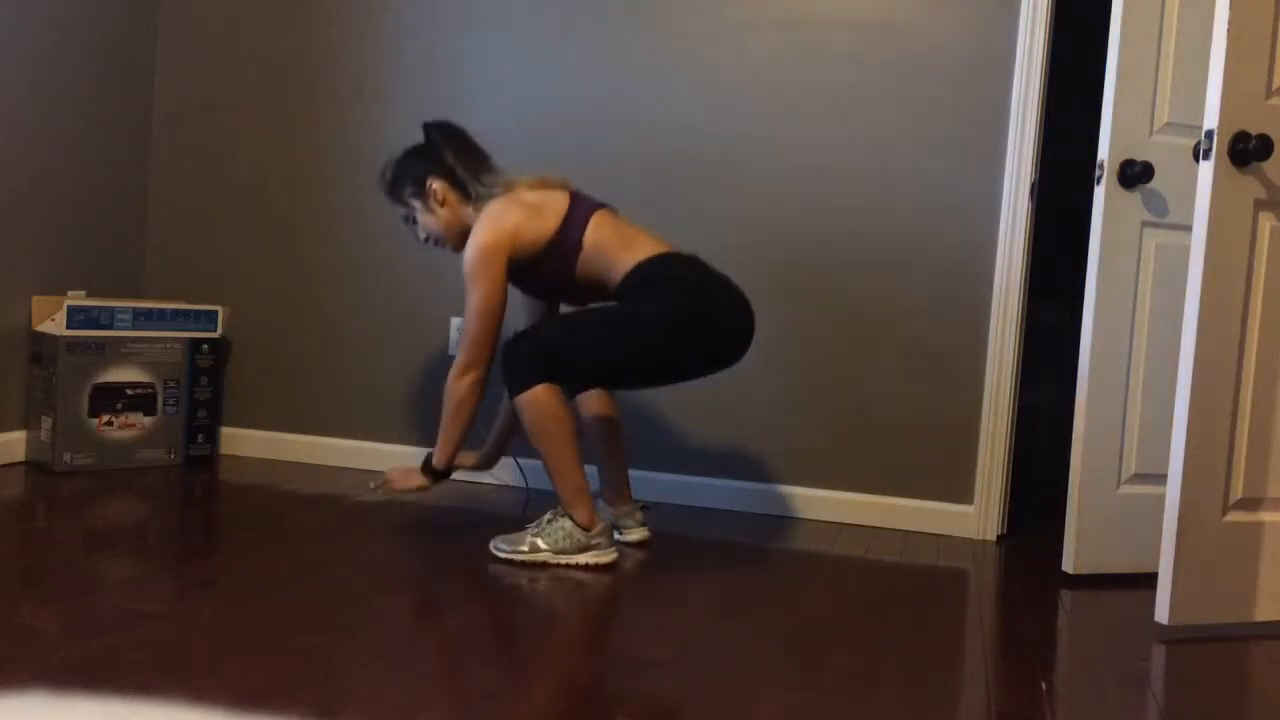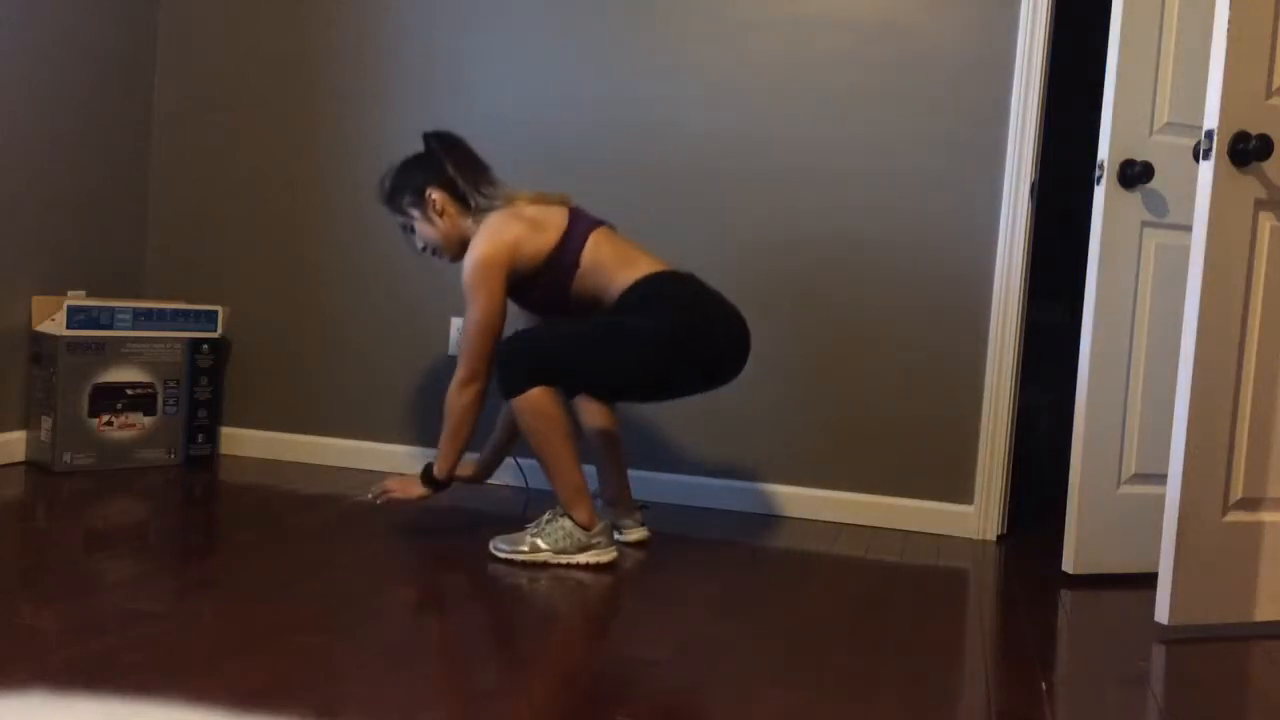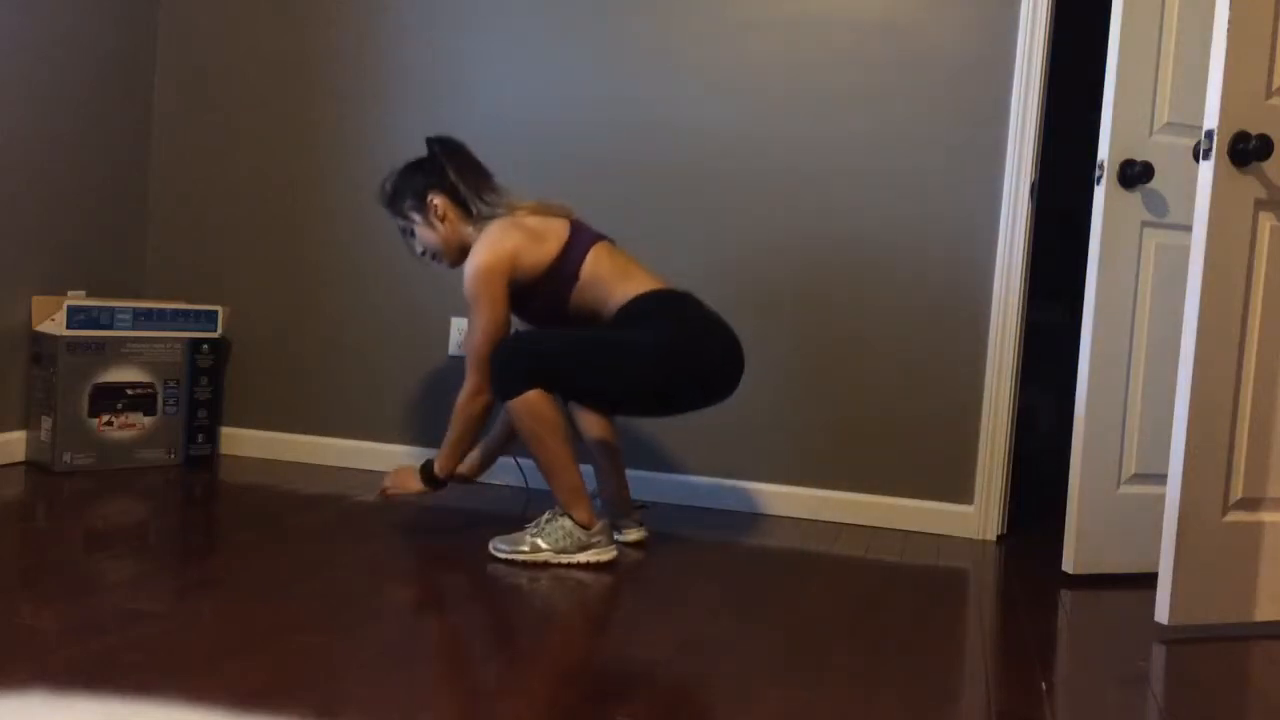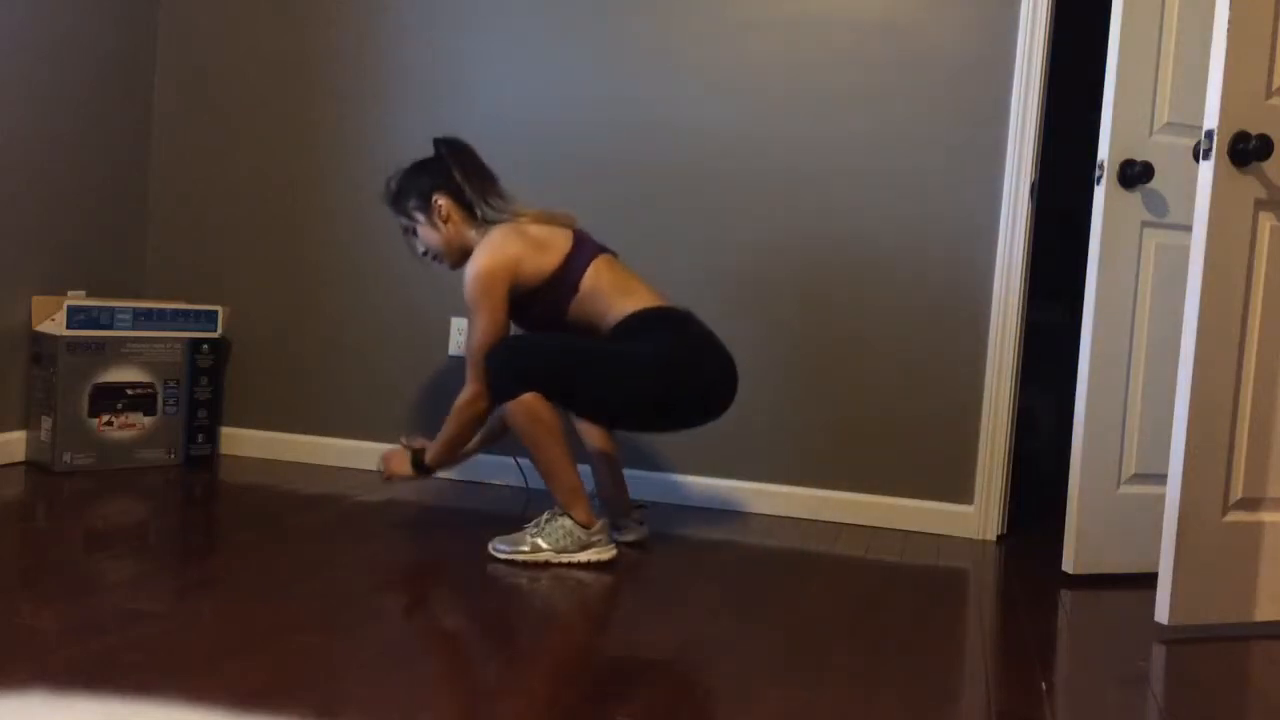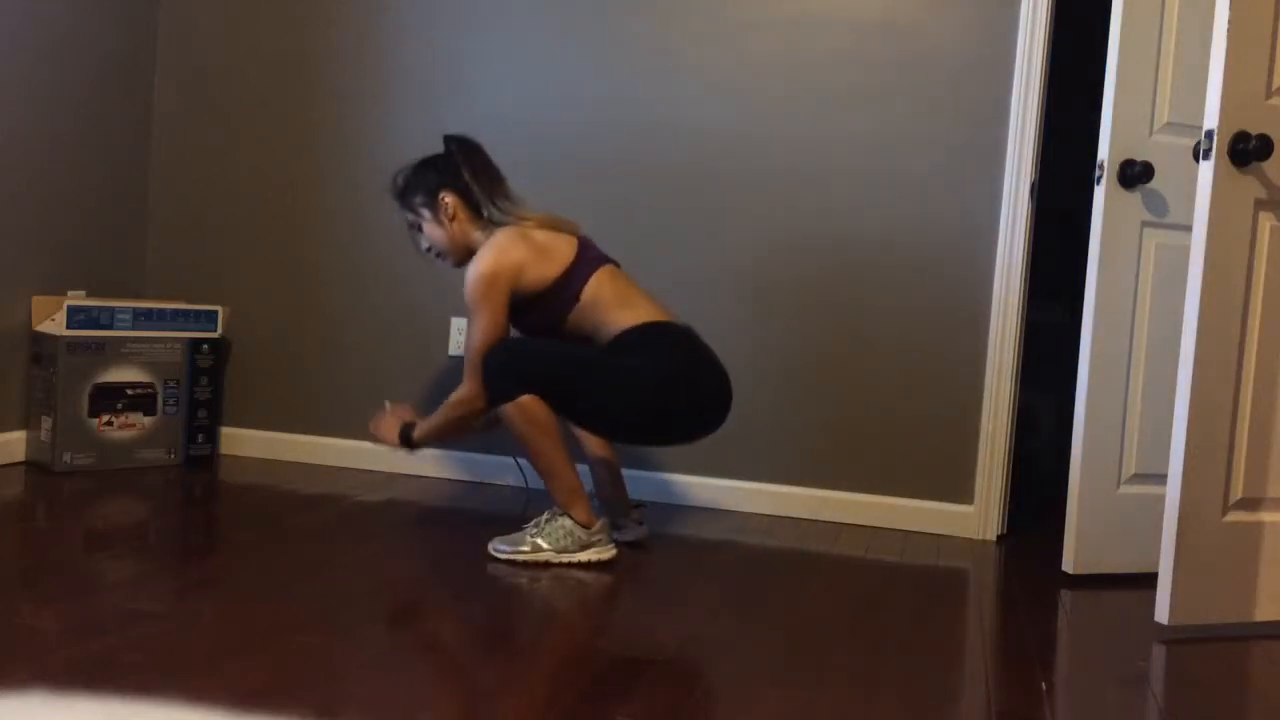
dt=0.1s
person 1, frame 1
left shoulder: (489, 233)
right shoulder: (521, 211)
left elbow: (470, 368)
right elbow: (542, 363)
left wrist: (435, 465)
right wrist: (487, 454)
left hip: (688, 310)
right hip: (705, 305)
left knee: (528, 359)
right knee: (574, 354)
left ankle: (582, 528)
right ankle: (621, 509)
person 1, frame 2
left shoulder: (488, 245)
right shoulder: (519, 224)
left elbow: (471, 381)
right elbow: (537, 368)
left wrist: (436, 476)
right wrist: (485, 465)
left hip: (685, 329)
right hip: (699, 321)
left knee: (522, 361)
right knee: (570, 360)
left ankle: (582, 528)
right ankle: (620, 511)
person 1, frame 3
left shoulder: (488, 255)
right shoulder: (518, 231)
left elbow: (480, 387)
right elbow: (532, 381)
left wrist: (434, 473)
right wrist: (477, 463)
left hip: (679, 351)
right hip: (694, 343)
left knee: (514, 364)
right knee: (568, 363)
left ankle: (581, 528)
right ankle: (618, 514)
person 1, frame 4
left shoulder: (488, 260)
right shoulder: (519, 237)
left elbow: (480, 392)
right elbow: (530, 382)
left wrist: (425, 461)
right wrist: (469, 446)
left hip: (675, 366)
right hip: (688, 357)
left knee: (510, 365)
right knee: (565, 369)
left ankle: (581, 527)
right ankle: (616, 513)
person 1, frame 5
left shoulder: (491, 262)
right shoulder: (526, 238)
left elbow: (477, 393)
left wrist: (412, 433)
right wrist: (429, 423)
left hip: (667, 381)
right hip: (684, 374)
left knee: (507, 367)
right knee: (559, 372)
left ankle: (580, 527)
right ankle: (616, 513)
